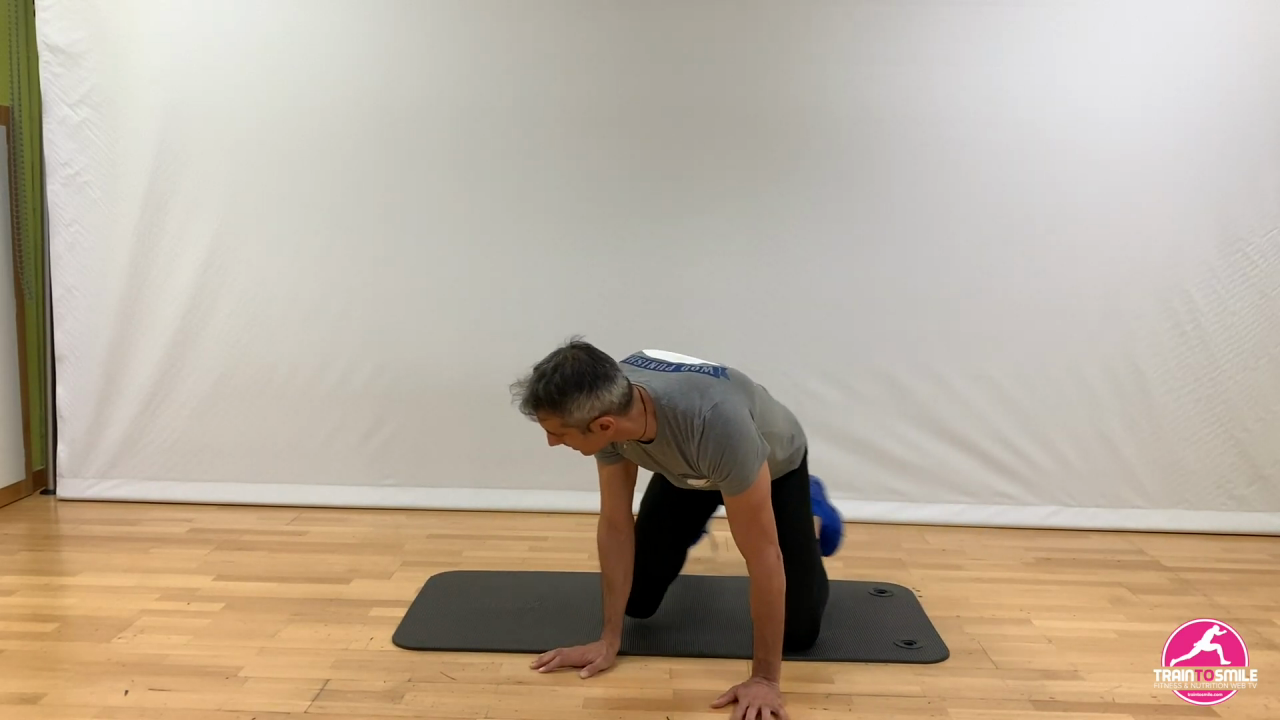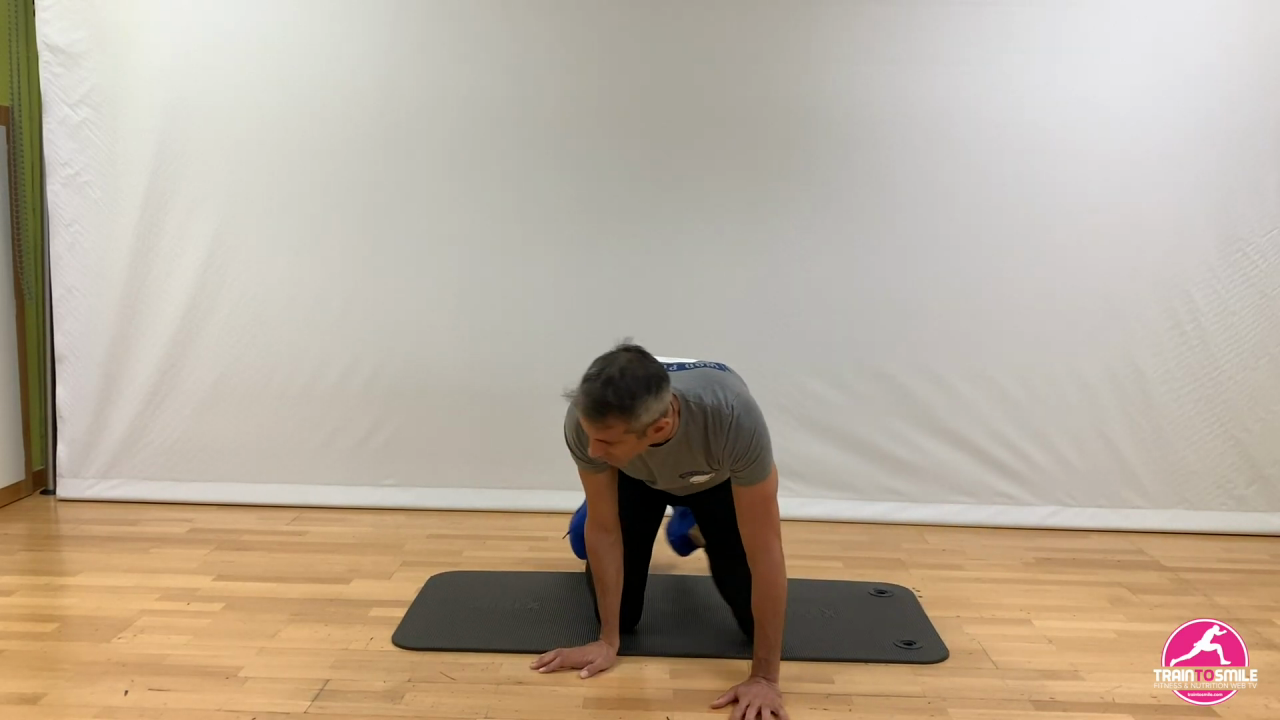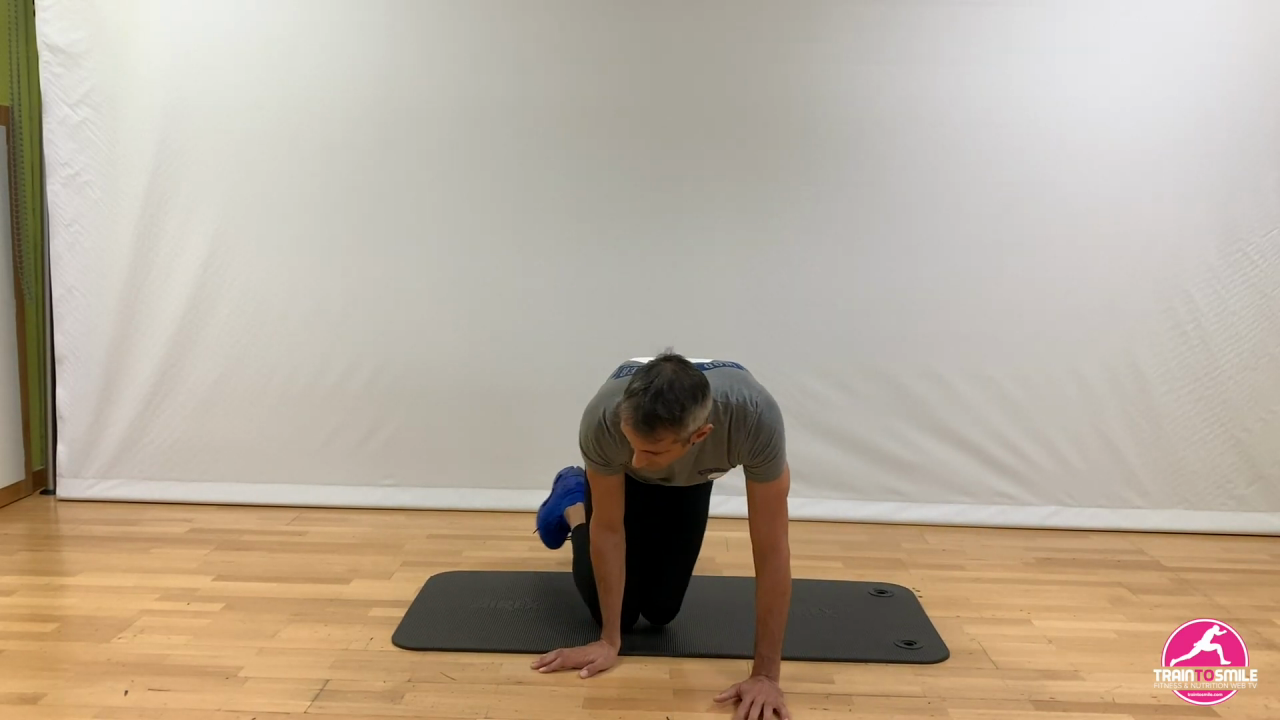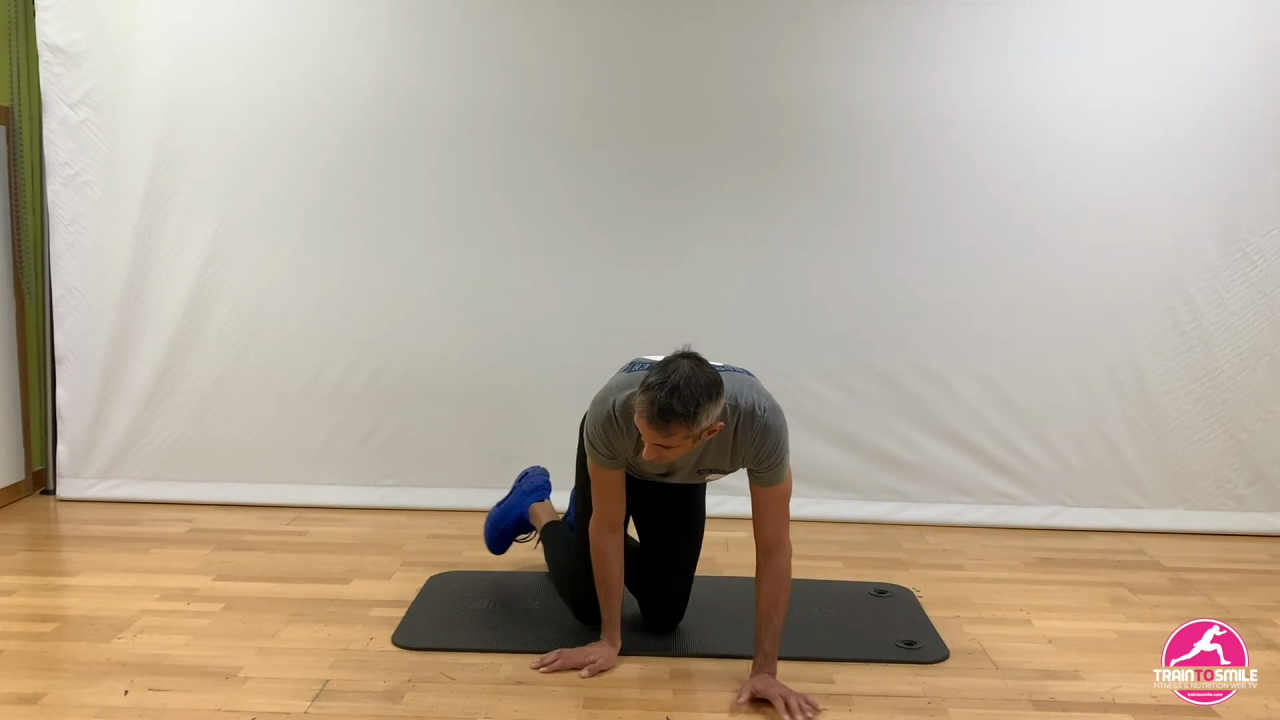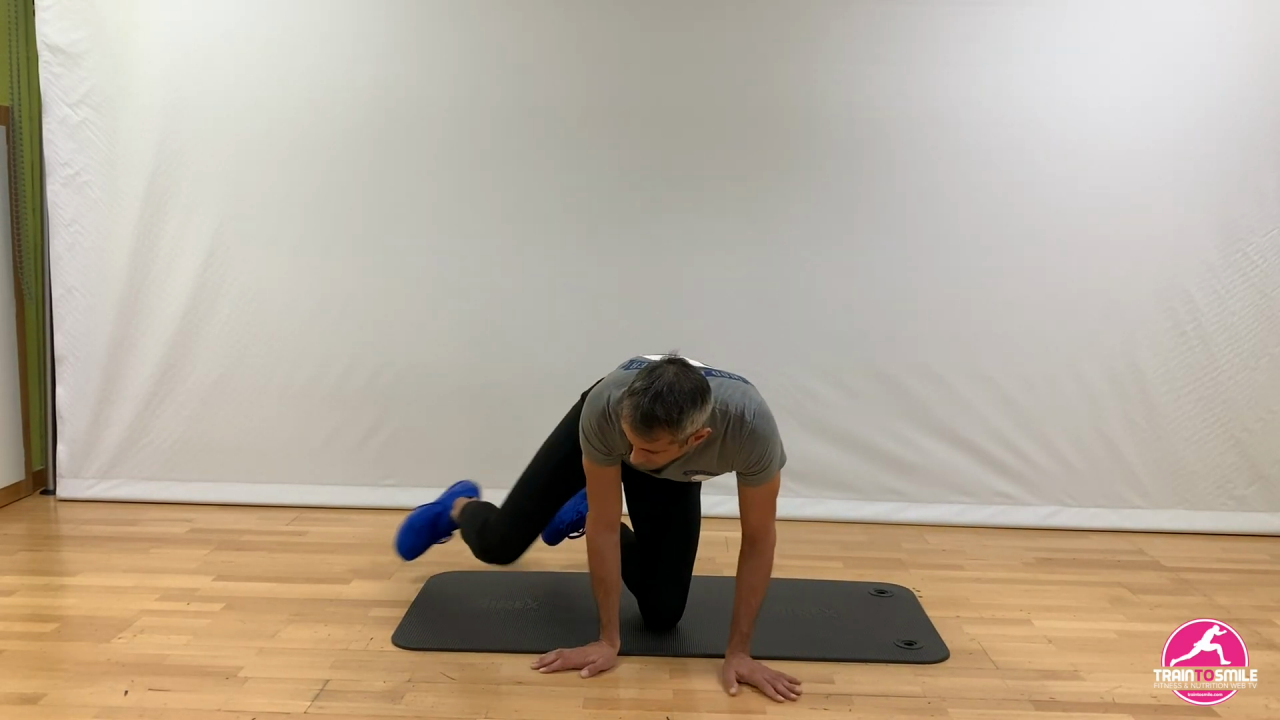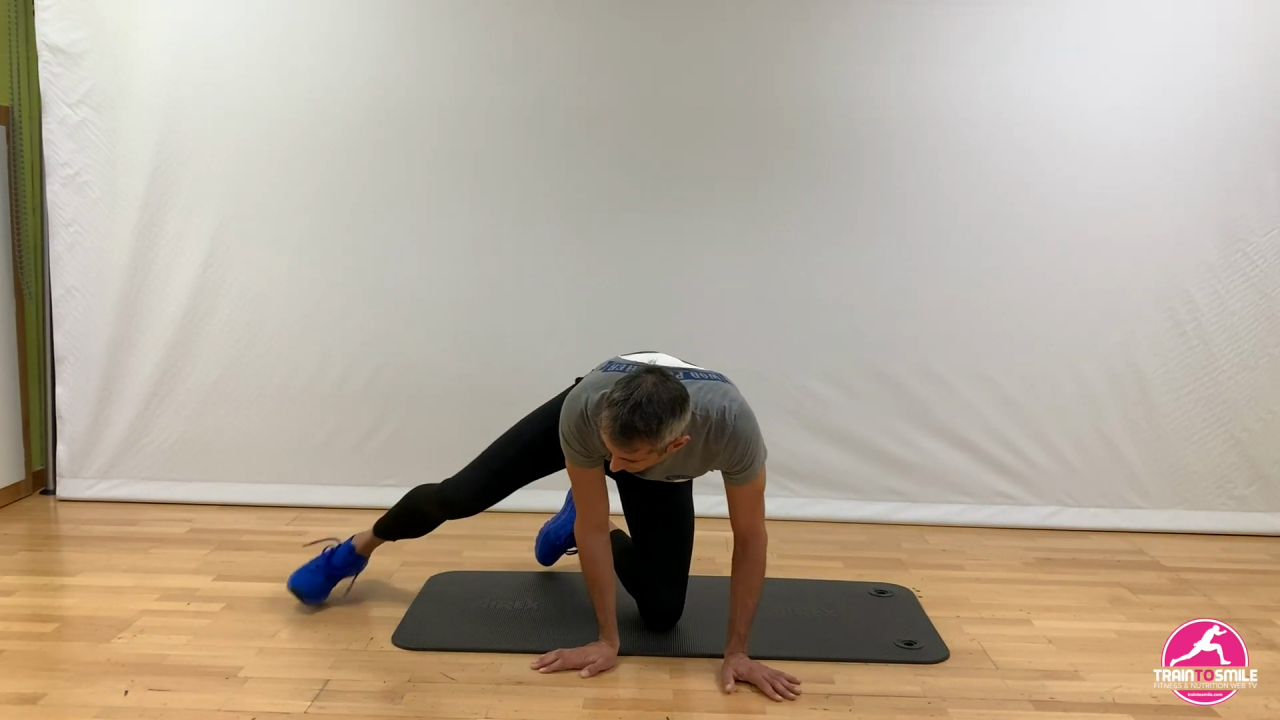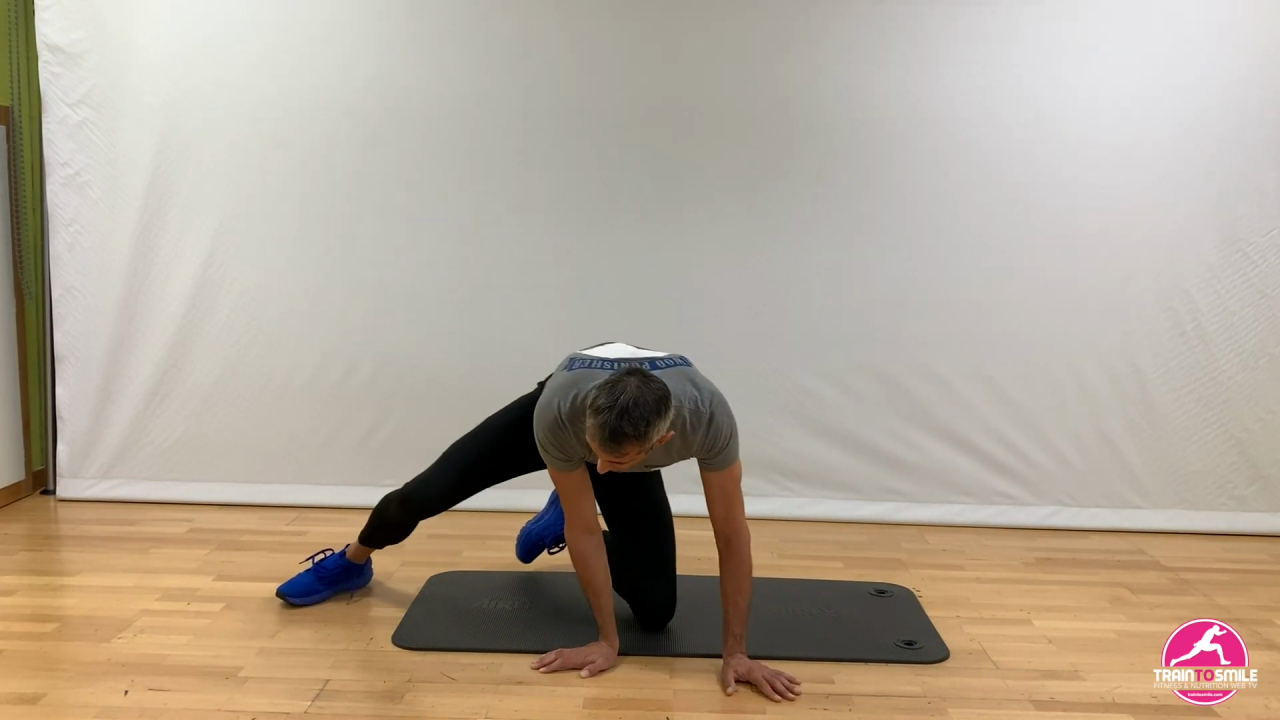
dt=0.2s
person 1, frame 1
left shoulder: (715, 421)
right shoulder: (597, 407)
left elbow: (764, 557)
right elbow: (614, 523)
left wrist: (765, 679)
right wrist: (610, 639)
left hip: (774, 468)
left knee: (798, 630)
right knee: (637, 601)
left ankle: (813, 524)
person 1, frame 2
left shoulder: (733, 416)
right shoulder: (588, 417)
left elbow: (766, 551)
right elbow: (602, 527)
left wrist: (765, 678)
right wrist: (607, 641)
left hip: (717, 477)
right hip: (639, 477)
left knee: (758, 621)
right knee: (618, 615)
left ankle: (699, 527)
person 1, frame 3
left shoulder: (756, 417)
right shoulder: (604, 418)
left elbow: (772, 549)
right elbow: (608, 528)
left wrist: (766, 675)
right wrist: (609, 641)
left hip: (692, 478)
left knee: (660, 608)
right knee: (616, 611)
right ankle: (574, 508)
person 1, frame 4
left shoulder: (761, 422)
right shoulder: (612, 411)
left elbow: (774, 549)
right elbow: (607, 526)
left wrist: (765, 670)
right wrist: (608, 641)
right hip: (610, 460)
left knee: (663, 613)
right knee: (586, 603)
right ankle: (537, 508)
person 1, frame 5
left shoulder: (752, 429)
right shoulder: (607, 407)
left elbow: (758, 539)
right elbow: (603, 526)
left wrist: (738, 653)
right wrist: (607, 641)
right hip: (614, 424)
left knee: (662, 613)
right knee: (499, 543)
left ankle: (585, 512)
right ankle: (460, 508)
person 1, frame 6
left shoulder: (732, 427)
right shoulder: (584, 410)
left elbow: (750, 540)
right elbow: (594, 527)
left wrist: (737, 652)
right wrist: (606, 641)
right hip: (601, 410)
left knee: (663, 612)
right knee: (456, 497)
left ankle: (577, 521)
right ankle: (358, 549)
person 1, frame 7
left shoulder: (706, 414)
right shoulder: (558, 412)
left elbow: (731, 536)
right elbow: (584, 530)
left wrist: (736, 653)
right wrist: (607, 641)
left hip: (637, 471)
right hip: (565, 411)
left knee: (657, 610)
right knee: (421, 496)
left ankle: (561, 521)
right ankle: (350, 562)
